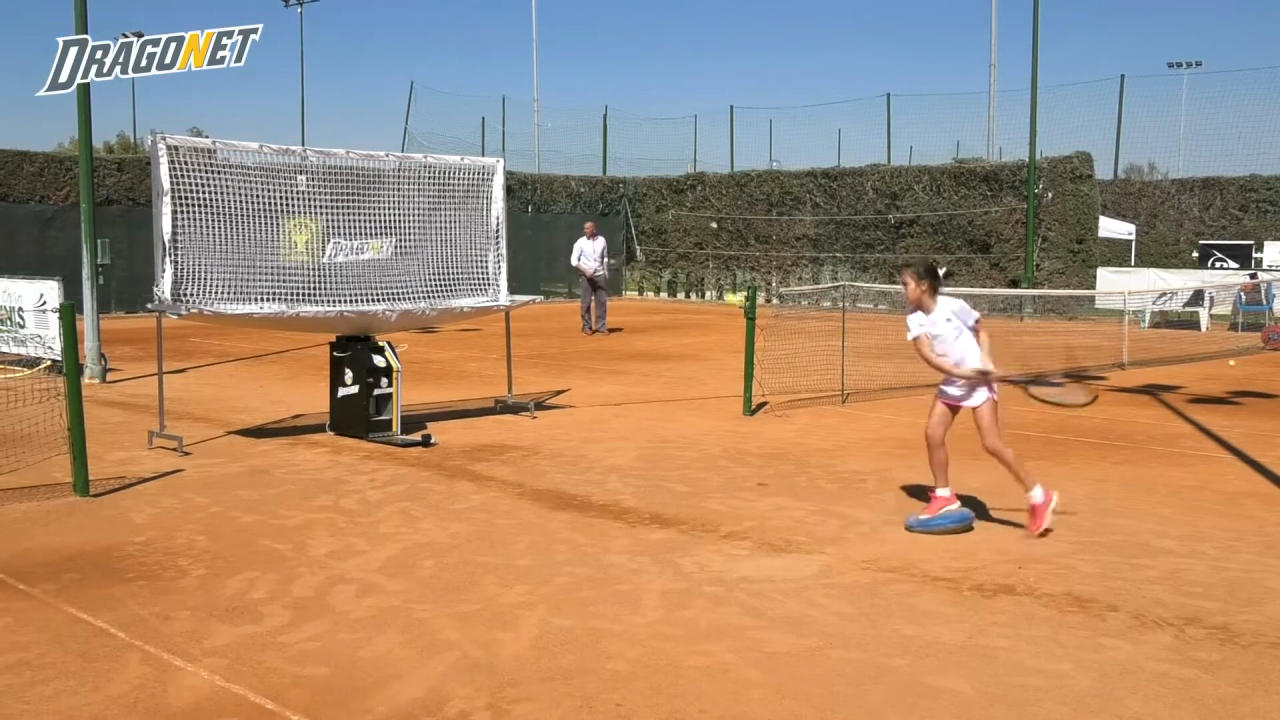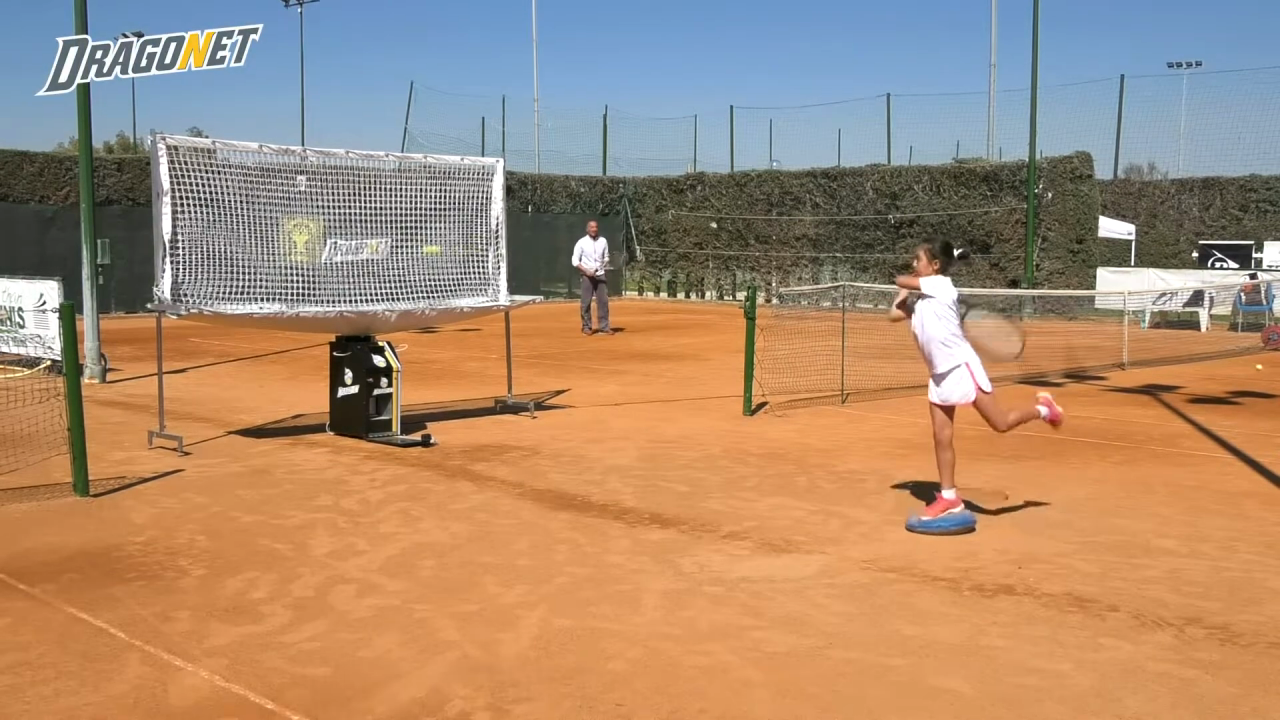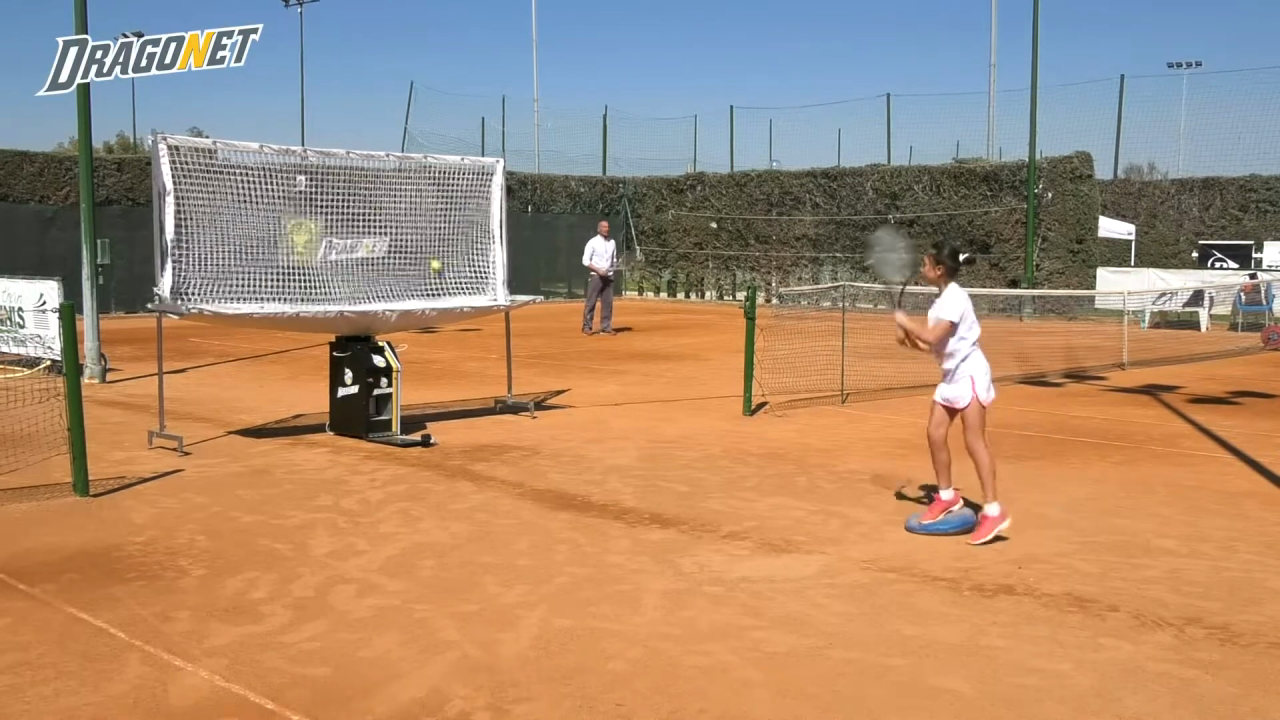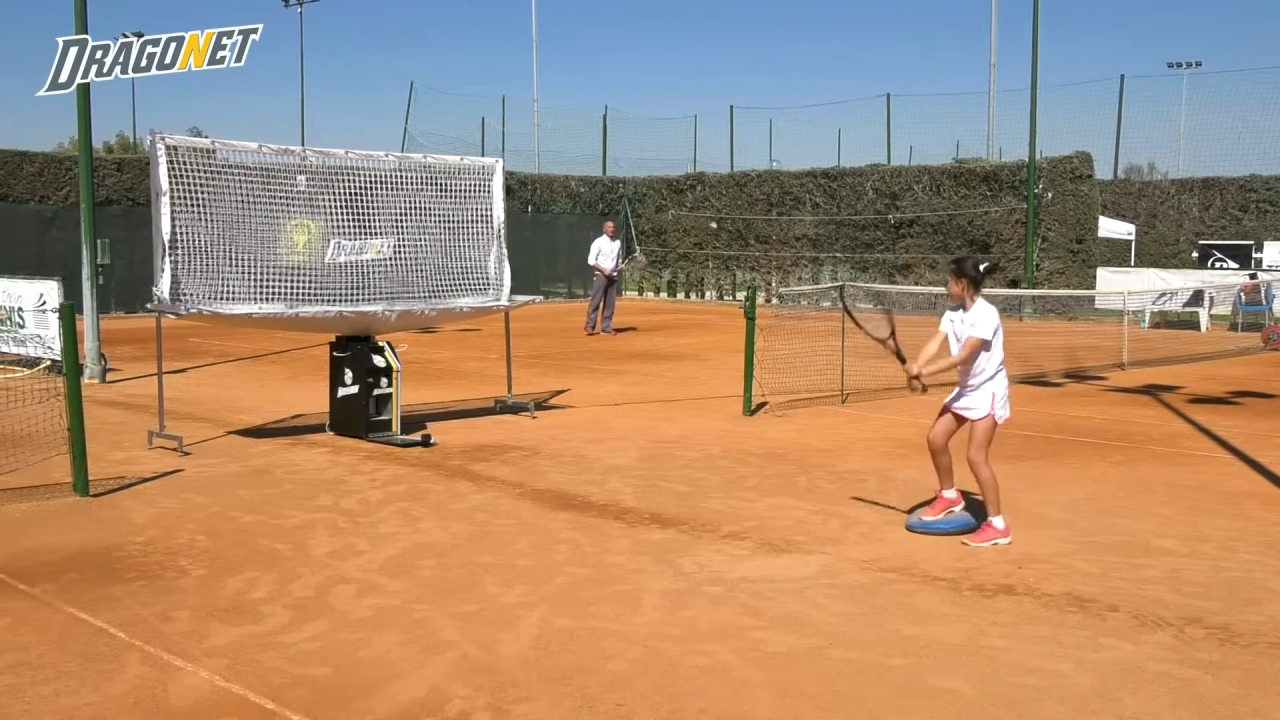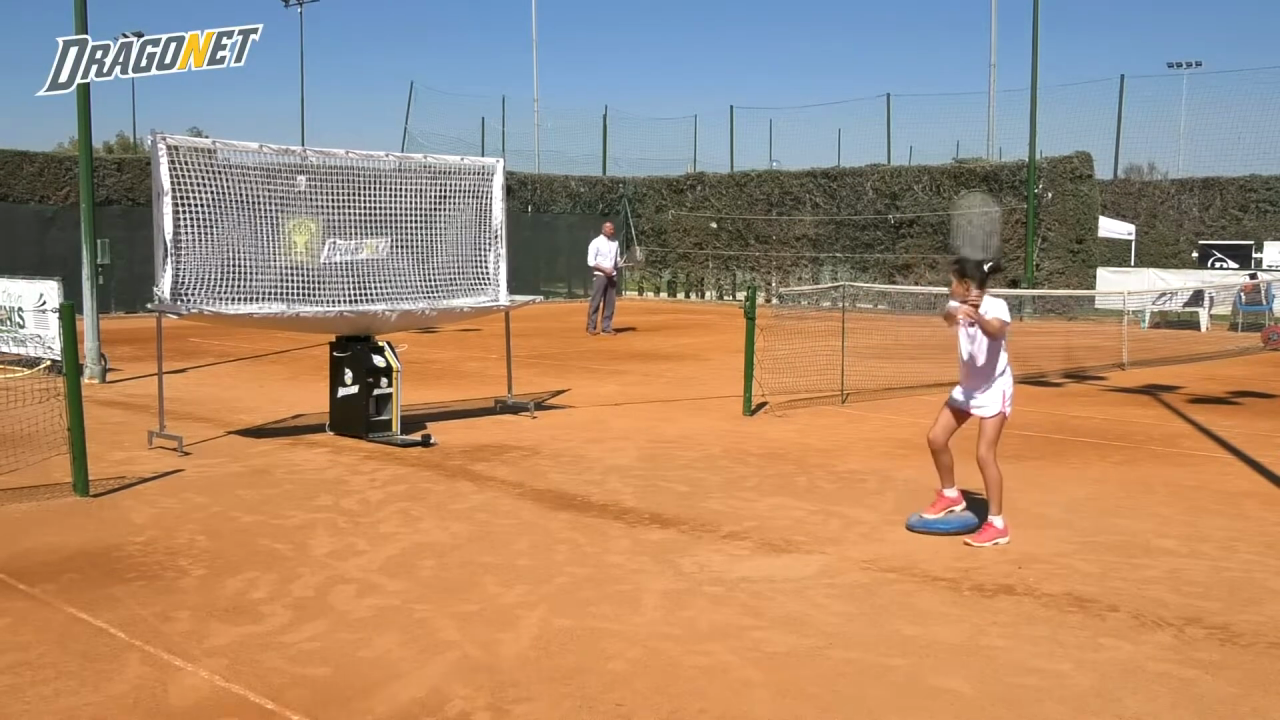
dt=0.4s
person 1, frame 1
left shoulder: (955, 305)
right shoulder: (914, 318)
left elbow: (981, 332)
right elbow: (928, 356)
left wrist: (986, 363)
right wrist: (959, 372)
left hip: (978, 382)
right hip: (951, 383)
left knee: (992, 443)
right knee: (933, 435)
left ankle: (1038, 497)
right ankle: (943, 497)
person 1, frame 2
left shoulder: (940, 284)
right shoulder: (921, 298)
left elbow: (900, 280)
right elbow: (893, 315)
left wrist: (908, 283)
right wrist: (905, 292)
left hip: (962, 367)
right hip: (939, 375)
left knee: (1001, 423)
right knee: (941, 436)
left ankle: (1043, 408)
right ankle: (948, 497)
person 1, frame 3
left shoulder: (955, 298)
right shoulder: (943, 300)
left elbow: (932, 337)
right elbow: (932, 345)
left wrist: (905, 321)
right wrist: (909, 334)
left hip: (970, 375)
right hip: (951, 377)
left knee: (974, 443)
right knee: (935, 436)
left ankle: (993, 512)
right ankle: (947, 497)
person 1, frame 4
left shoulder: (986, 314)
right shoulder: (953, 312)
left elbow: (963, 357)
right elbow: (936, 343)
left wrist: (925, 370)
right wrist: (917, 366)
left hip: (989, 390)
right hip: (966, 389)
left knee: (976, 457)
right knee: (935, 439)
left ankle: (997, 525)
right ankle: (949, 497)
person 1, frame 5
left shoulder: (996, 306)
right shoulder: (958, 304)
left elbow: (995, 330)
right elbow: (948, 314)
left wrist: (978, 317)
right wrist: (958, 312)
left hip: (994, 389)
right hip: (967, 387)
left knee: (985, 454)
right knee: (936, 438)
left ankle: (996, 524)
right ankle: (950, 496)
